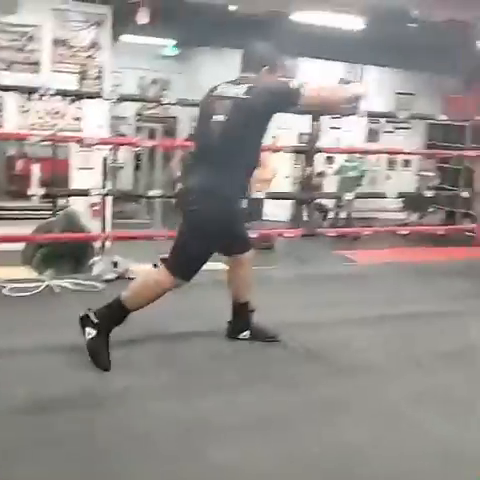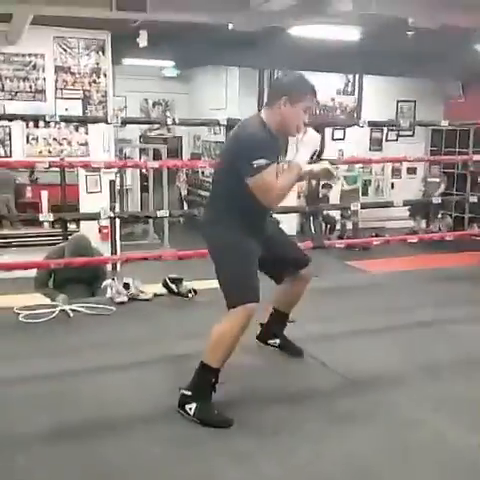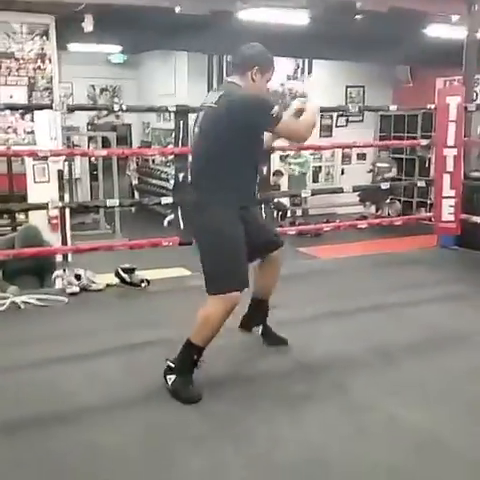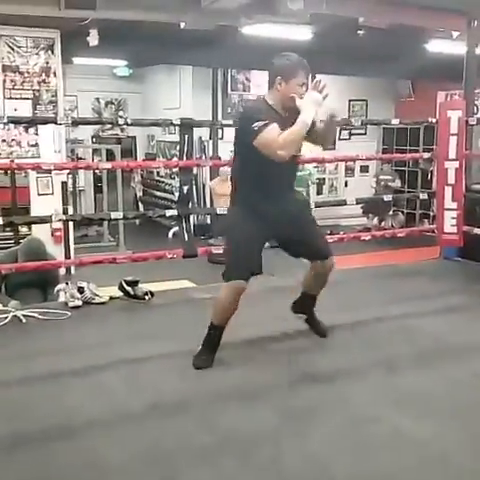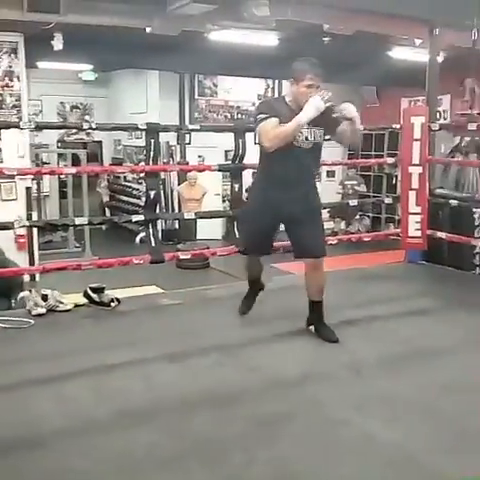
dt=0.4s
person 1, frame 1
left shoulder: (216, 92)
right shoulder: (269, 92)
right elbow: (330, 97)
right wrist: (356, 90)
left hip: (205, 187)
right hip: (213, 197)
left knee: (242, 254)
right knee: (177, 271)
left ankle: (242, 325)
right ankle: (99, 322)
person 1, frame 2
left shoulder: (273, 134)
right shoulder: (251, 137)
left elbow: (276, 177)
right elbow: (272, 194)
left wrist: (309, 169)
right wrist: (304, 153)
left hip: (256, 223)
right hip: (228, 229)
left knee: (300, 271)
right knee: (244, 308)
left ankle: (271, 331)
right ankle: (195, 393)
person 1, frame 3
left shoulder: (220, 98)
right shoulder: (248, 102)
right elbow: (300, 132)
right wrist: (310, 104)
left hip: (235, 204)
right hip: (214, 210)
left knee: (270, 252)
right knee: (227, 294)
left ankle: (256, 319)
right ankle: (179, 369)
person 1, frame 4
left shoulder: (297, 111)
right shoulder: (252, 113)
left elbow: (327, 142)
right elbow: (280, 150)
left wrist: (326, 120)
right wrist: (308, 114)
left hip: (285, 201)
right hip: (249, 208)
left knee: (324, 262)
right knee: (237, 283)
left ankle: (304, 306)
right ankle: (210, 343)
person 1, frame 5
left shoulder: (325, 112)
right shoulder: (269, 107)
left elbow: (353, 143)
right elbow: (270, 142)
left wrist: (352, 121)
right wrist: (304, 115)
left hip: (304, 197)
right hip: (266, 195)
left knee: (315, 259)
right knee: (253, 253)
left ankle: (316, 319)
right ankle: (254, 288)
